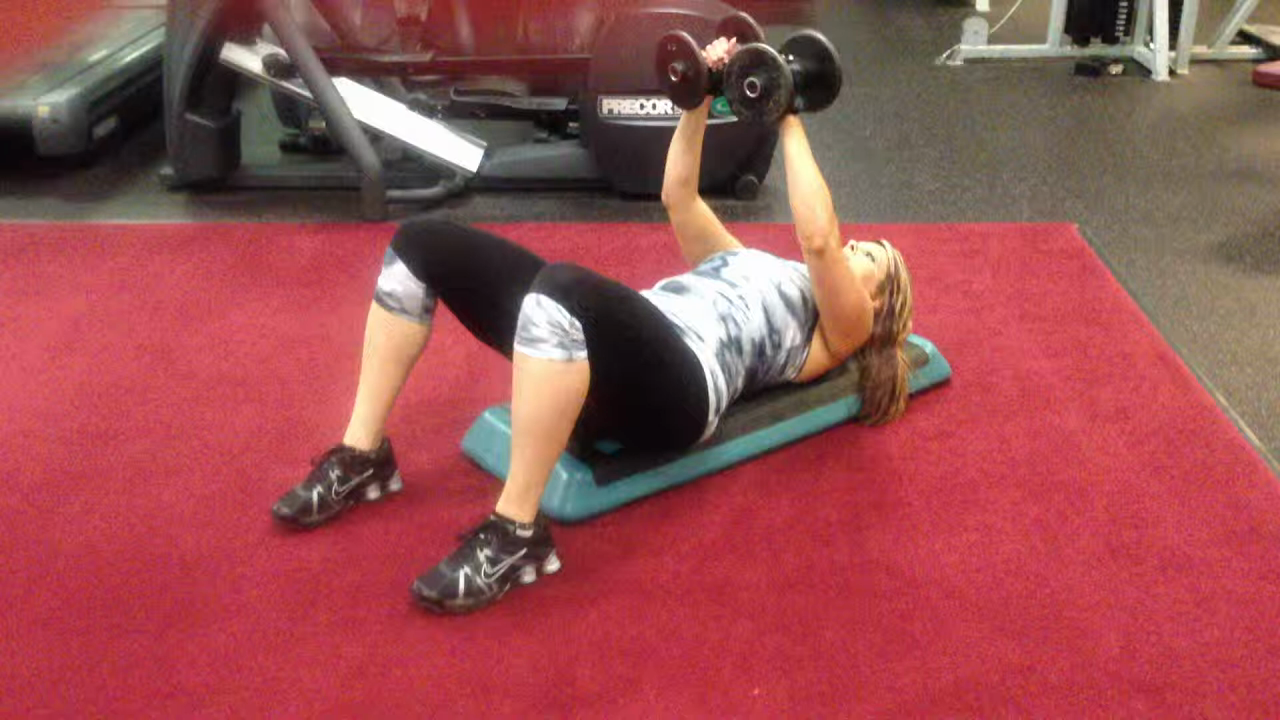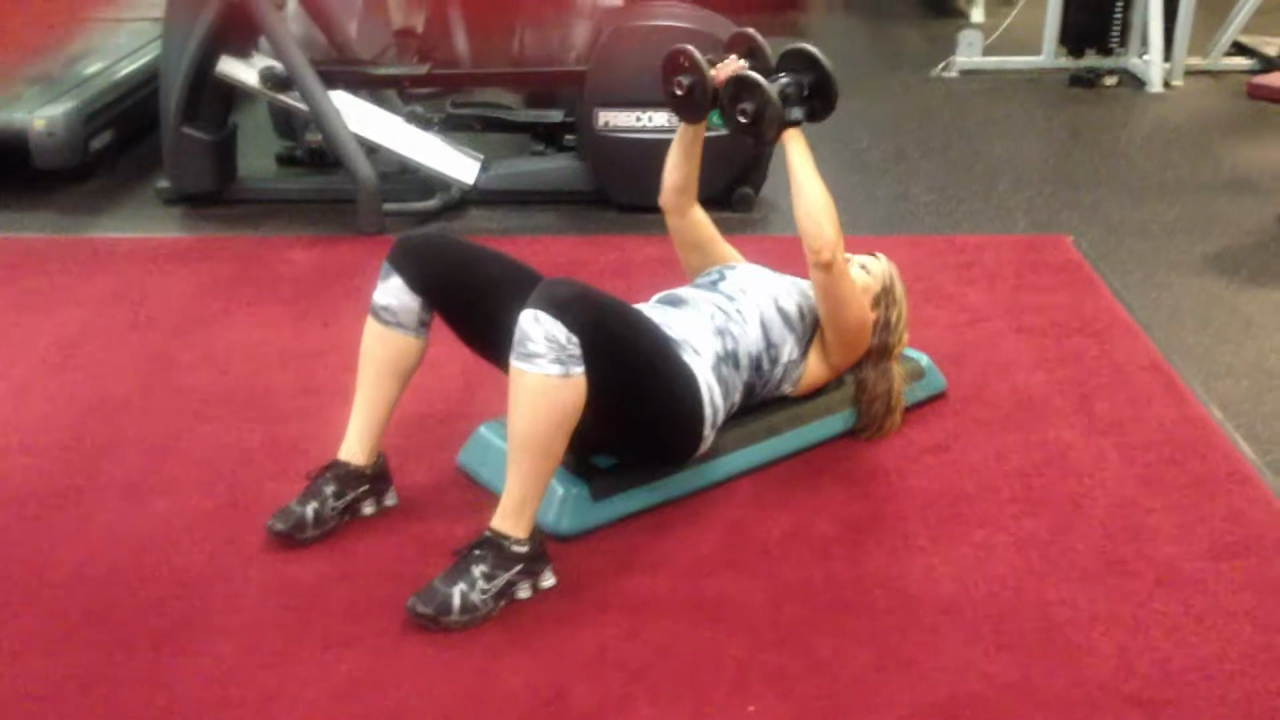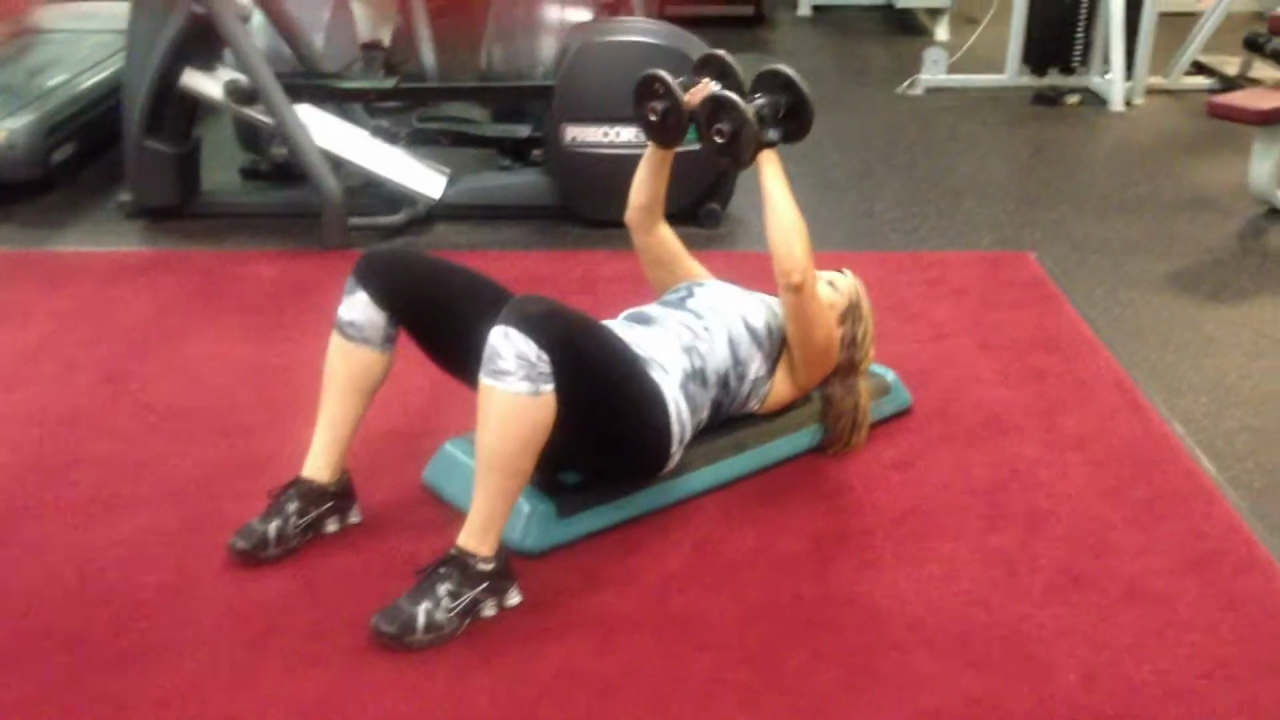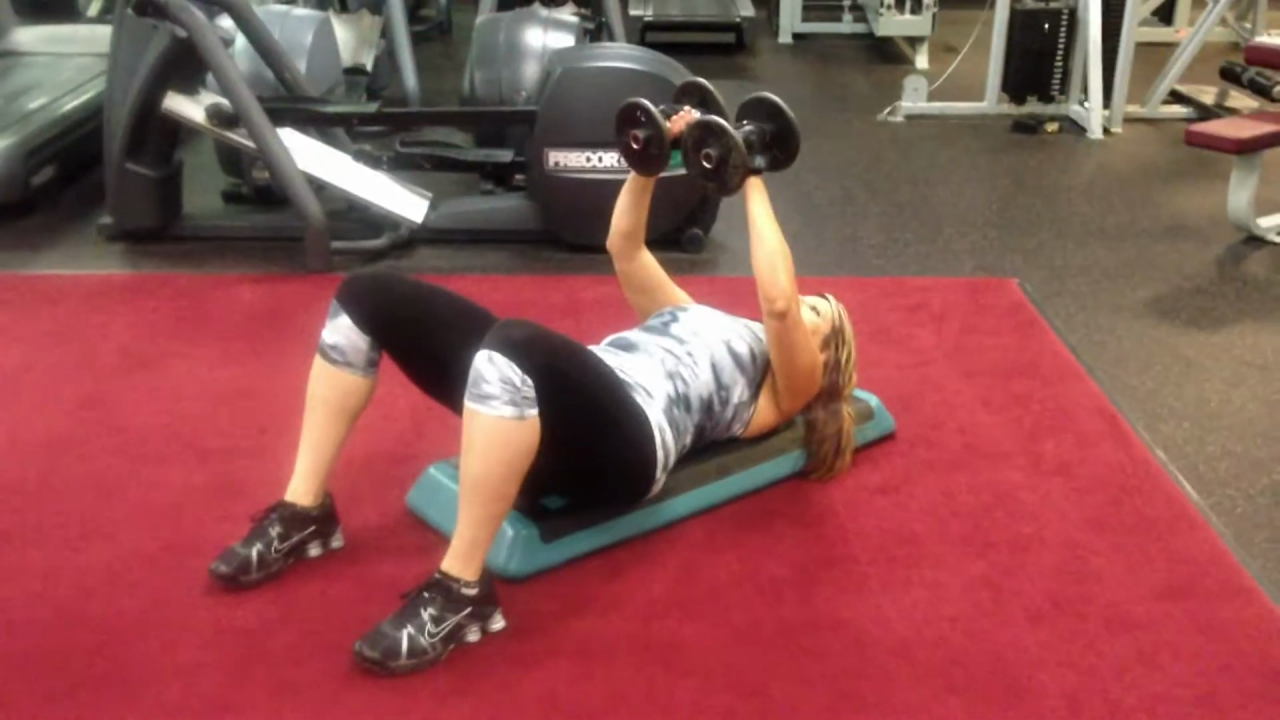
dt=0.4s
person 1, frame 1
left shoulder: (843, 325)
right shoulder: (758, 265)
left elbow: (817, 239)
right elbow: (679, 199)
left wrist: (790, 123)
right wrist: (696, 100)
left hip: (680, 382)
right hip: (606, 349)
left knee: (562, 289)
right knee: (421, 244)
left ankle: (516, 532)
right ankle: (362, 456)
person 1, frame 2
left shoulder: (838, 341)
right shoulder: (754, 281)
left elbow: (823, 251)
right elbow: (678, 206)
left wrist: (791, 134)
right wrist: (697, 112)
left hip: (675, 397)
right hip: (603, 363)
left knee: (558, 303)
right knee: (417, 258)
left ankle: (511, 548)
right ankle: (357, 472)
person 1, frame 3
left shoulder: (803, 358)
right shoulder: (720, 296)
left elbow: (794, 275)
right elbow: (644, 223)
left wrist: (767, 156)
left hip: (642, 413)
right hip: (579, 377)
left knee: (528, 320)
right knee: (383, 274)
left ankle: (477, 566)
right ankle: (321, 488)
person 1, frame 4
left shoulder: (788, 384)
right shoulder: (702, 320)
left elbow: (778, 302)
right elbow: (626, 250)
left wrist: (753, 182)
left hip: (628, 438)
right hip: (558, 400)
left knee: (513, 343)
right knee: (367, 296)
left ankle: (461, 591)
right ankle: (303, 513)
